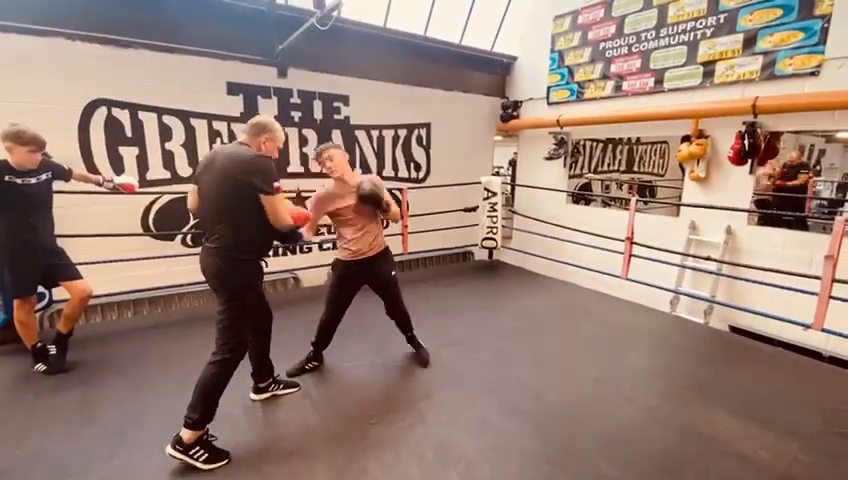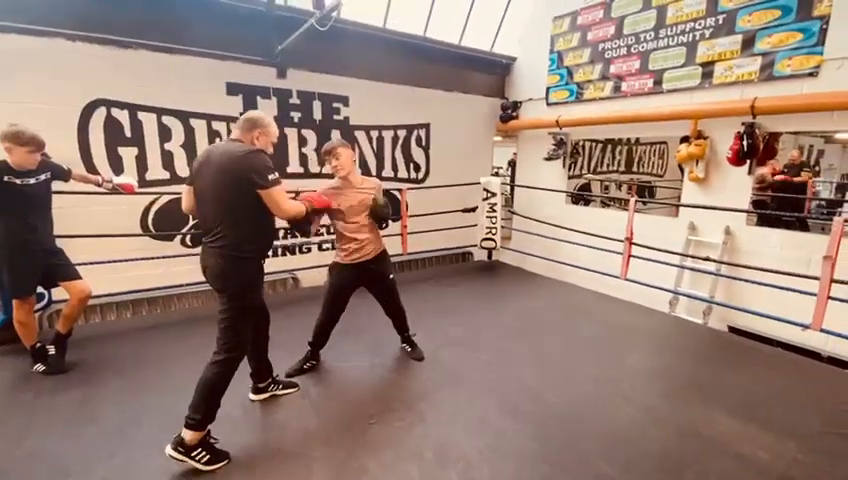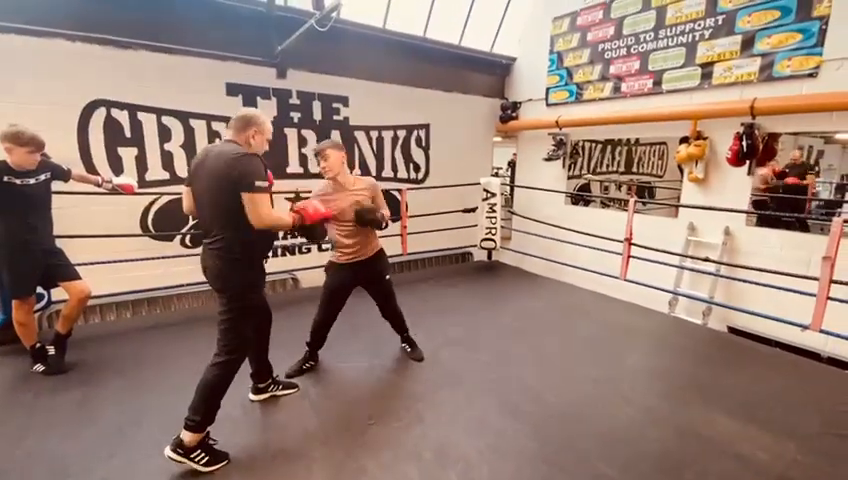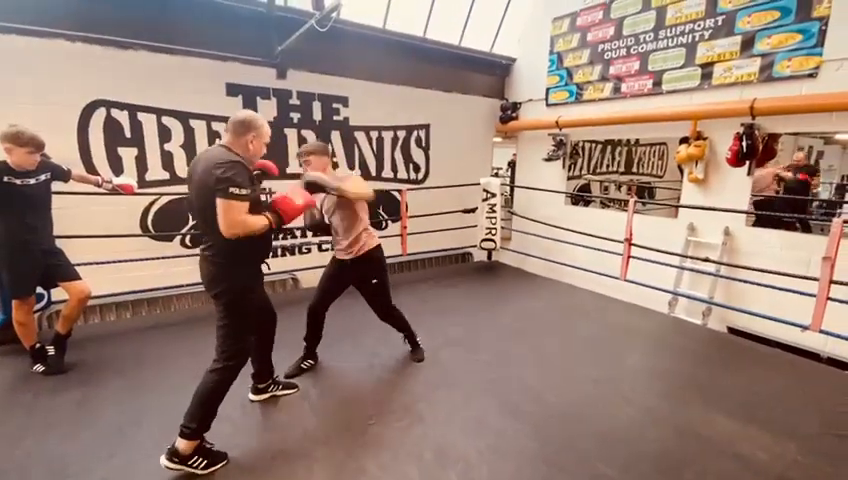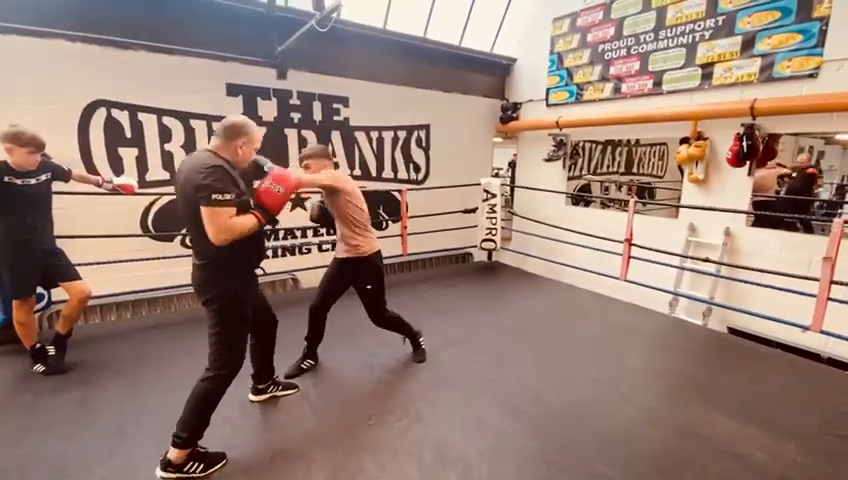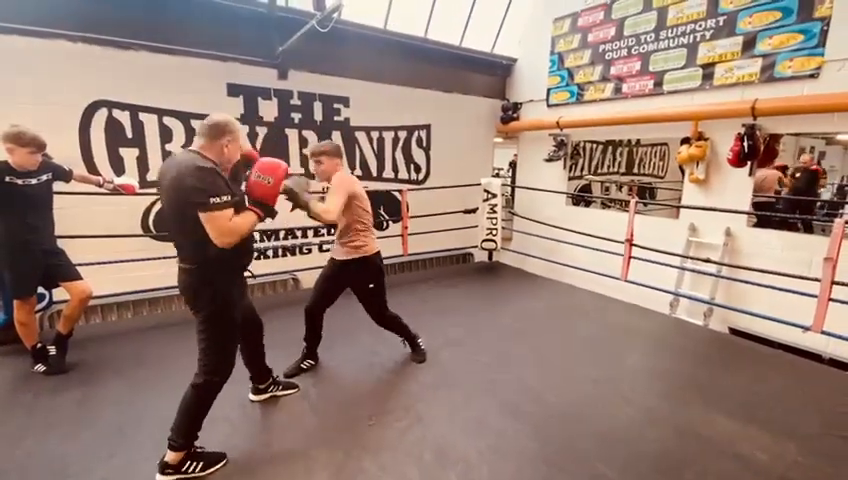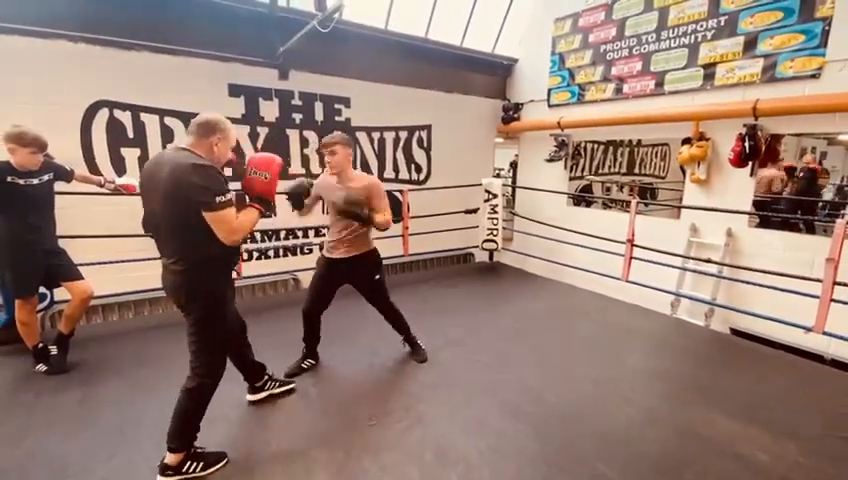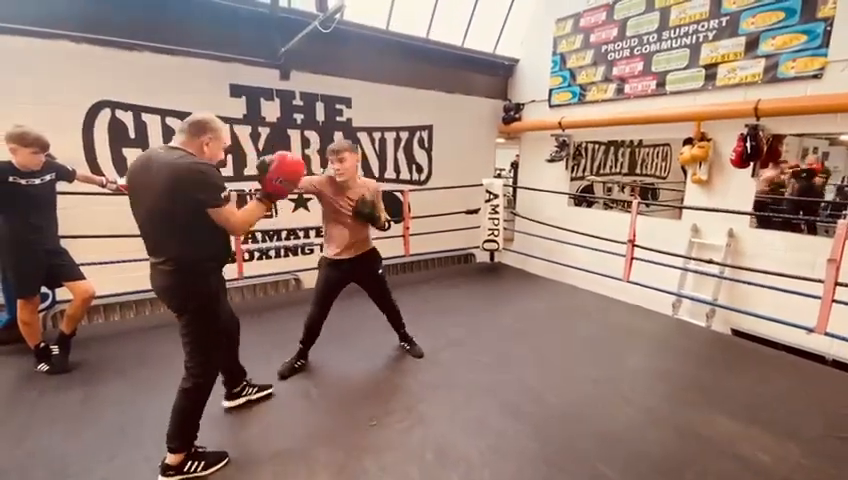
dt=0.1s
person 1, frame 1
left shoulder: (214, 158)
right shoulder: (257, 163)
left elbow: (194, 205)
right elbow: (280, 219)
right wrist: (295, 216)
left hip: (221, 256)
right hip: (236, 263)
left knee: (260, 318)
right knee: (230, 347)
left ankle: (263, 381)
right ankle: (189, 437)
person 1, frame 2
left shoulder: (206, 157)
right shoulder: (252, 159)
left elbow: (189, 206)
right elbow: (285, 210)
right wrist: (312, 203)
left hip: (218, 254)
right hip: (237, 262)
left knee: (258, 319)
right knee: (231, 347)
left ankle: (263, 382)
right ankle: (189, 438)
person 1, frame 3
left shoulder: (203, 157)
right shoulder: (245, 161)
left elbow: (190, 206)
right elbow: (262, 219)
right wrist: (302, 215)
left hip: (219, 255)
right hip: (238, 263)
left knee: (260, 318)
right knee: (232, 348)
left ankle: (263, 382)
right ankle: (189, 439)
person 1, frame 4
left shoulder: (207, 159)
right shoulder: (231, 168)
right elbow: (233, 226)
left wrist: (255, 176)
right wrist: (276, 215)
left hip: (231, 266)
right hip: (232, 270)
left knee: (264, 320)
right knee: (231, 355)
left ankle: (263, 382)
right ankle: (184, 447)
person 1, frame 5
left shoulder: (195, 162)
right shoulder: (216, 173)
right elbow: (221, 232)
left wrist: (249, 192)
right wrist: (264, 212)
left hip: (225, 271)
right hip: (225, 276)
left knee: (265, 322)
right knee: (224, 363)
left ankle: (264, 383)
person 1, frame 6
left shoulder: (176, 164)
right shoulder: (204, 175)
right elbow: (227, 236)
left wrist: (239, 187)
right wrist: (261, 206)
left hip: (201, 272)
right hip: (213, 280)
left knee: (251, 326)
right knee: (215, 367)
left ankle: (262, 383)
person 1, frame 7
left shoulder: (157, 164)
right shoulder: (200, 173)
right elbow: (232, 233)
left wrist: (228, 184)
right wrist: (259, 202)
left hip: (184, 271)
right hip: (203, 280)
left knee: (233, 329)
right knee: (206, 369)
left ankle: (258, 382)
person 1, frame 8
left shoulder: (142, 163)
right shoulder: (195, 171)
right elbow: (239, 224)
right wrist: (270, 193)
left hip: (171, 271)
right hip: (194, 279)
left knee: (226, 328)
right knee: (202, 365)
left ankle: (238, 387)
person 2, frame 1
left shoulder: (47, 167)
left elbow: (75, 174)
left wrist: (105, 182)
left hip: (48, 247)
left knee: (83, 291)
right knee: (24, 303)
left ankle: (58, 345)
right ankle: (39, 354)
person 2, frame 2
left shoulder: (46, 167)
left elbow: (74, 174)
left wrist: (104, 182)
left hip: (47, 247)
left knee: (82, 291)
right knee: (24, 303)
left ankle: (57, 344)
right ankle: (38, 355)
person 2, frame 3
left shoulder: (46, 167)
left elbow: (74, 175)
left wrist: (104, 182)
left hip: (47, 247)
left knee: (81, 292)
right knee: (23, 304)
left ankle: (57, 345)
right ankle: (38, 355)
person 2, frame 4
left shoulder: (46, 167)
left elbow: (74, 175)
left wrist: (103, 182)
left hip: (47, 248)
left knee: (82, 292)
right knee: (23, 304)
left ankle: (57, 345)
right ankle: (37, 355)
person 2, frame 5
left shoulder: (46, 167)
left elbow: (74, 175)
left wrist: (104, 182)
left hip: (47, 247)
left knee: (82, 292)
right knee: (23, 304)
left ankle: (57, 345)
right ankle: (38, 355)
person 2, frame 6
left shoulder: (47, 168)
left elbow: (75, 175)
left wrist: (103, 182)
left hip: (48, 248)
left knee: (82, 292)
right knee: (24, 303)
left ankle: (58, 345)
right ankle: (39, 355)
person 2, frame 7
left shoulder: (49, 168)
left elbow: (76, 175)
left wrist: (105, 182)
left hip: (49, 247)
left knee: (84, 292)
right knee: (26, 303)
left ankle: (60, 344)
right ankle: (41, 354)
person 2, frame 8
left shoulder: (51, 168)
left elbow: (78, 175)
left wrist: (105, 183)
left hip: (51, 247)
left knee: (85, 292)
right knee: (27, 303)
left ankle: (61, 344)
right ankle: (41, 354)
person 3, frame 1
left shoulder: (370, 182)
right shoulder: (324, 196)
left elbow: (396, 216)
right elbow: (307, 231)
left wrist: (380, 202)
left hip: (378, 256)
right hip: (347, 261)
left knee: (395, 307)
right knee: (331, 316)
left ankle: (414, 342)
right ankle: (315, 356)
person 3, frame 2
left shoulder: (373, 185)
right shoulder: (328, 191)
left wrist: (382, 213)
left hip: (376, 259)
right hip: (345, 265)
left knee: (393, 306)
right knee: (328, 316)
left ankle: (407, 340)
right ankle: (312, 355)
person 3, frame 3
left shoulder: (369, 185)
right shoulder: (320, 195)
left elbow: (384, 214)
left wrist: (378, 217)
left hip: (373, 258)
right hip: (342, 265)
left knee: (389, 308)
right knee: (324, 316)
left ankle: (407, 340)
right ankle: (310, 356)
person 3, frame 4
left shoulder: (344, 178)
right shoulder: (321, 194)
left elbow: (367, 194)
left wrist: (327, 185)
right wrist: (316, 223)
left hip: (367, 256)
right hip: (342, 258)
left knee: (384, 309)
right knee: (315, 307)
left ankle: (411, 338)
right ankle: (309, 355)
person 3, frame 5
left shoulder: (333, 178)
right shoulder: (331, 187)
left elbow: (301, 180)
right wrist: (322, 213)
left hip: (365, 259)
right hip: (343, 259)
left knee: (378, 315)
right knee: (317, 307)
left ankle: (414, 338)
right ankle: (310, 355)
person 3, frame 6
left shoulder: (342, 181)
right shoulder: (336, 184)
left elbow: (329, 216)
left wrist: (301, 195)
left hip: (366, 261)
right hip: (340, 260)
left knee: (379, 315)
right knee: (313, 308)
left ankle: (413, 340)
right ankle: (309, 355)
person 3, frame 7
left shoulder: (369, 183)
right shoulder: (324, 181)
left elbow: (386, 222)
right elbow: (303, 211)
left wrist: (362, 214)
right wrist: (299, 198)
left hip: (362, 256)
right hip: (331, 258)
left knee: (384, 306)
right knee: (310, 309)
left ankle: (410, 340)
right ankle: (310, 354)
person 3, frame 8
left shoulder: (371, 187)
right shoulder: (324, 183)
left elbow: (382, 222)
left wrist: (372, 216)
left hip: (365, 256)
right hip: (334, 261)
left knee: (386, 302)
right knee: (317, 313)
left ankle: (405, 337)
right ankle: (301, 355)
